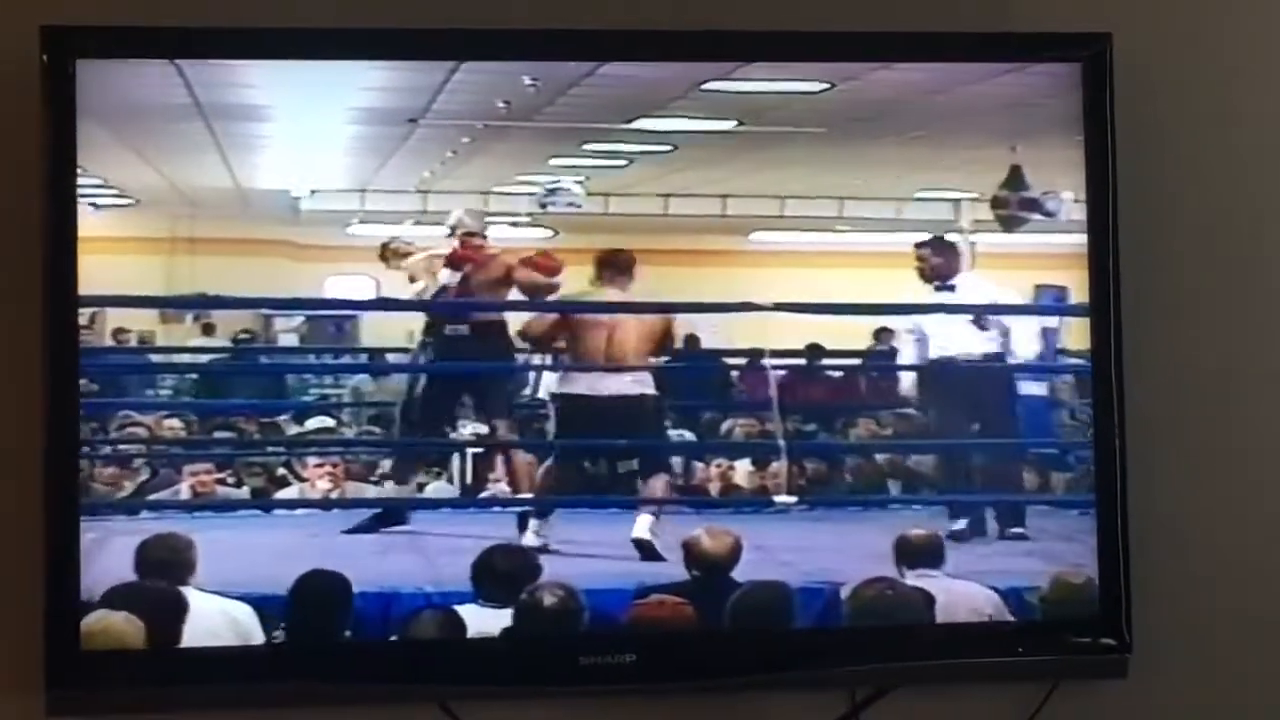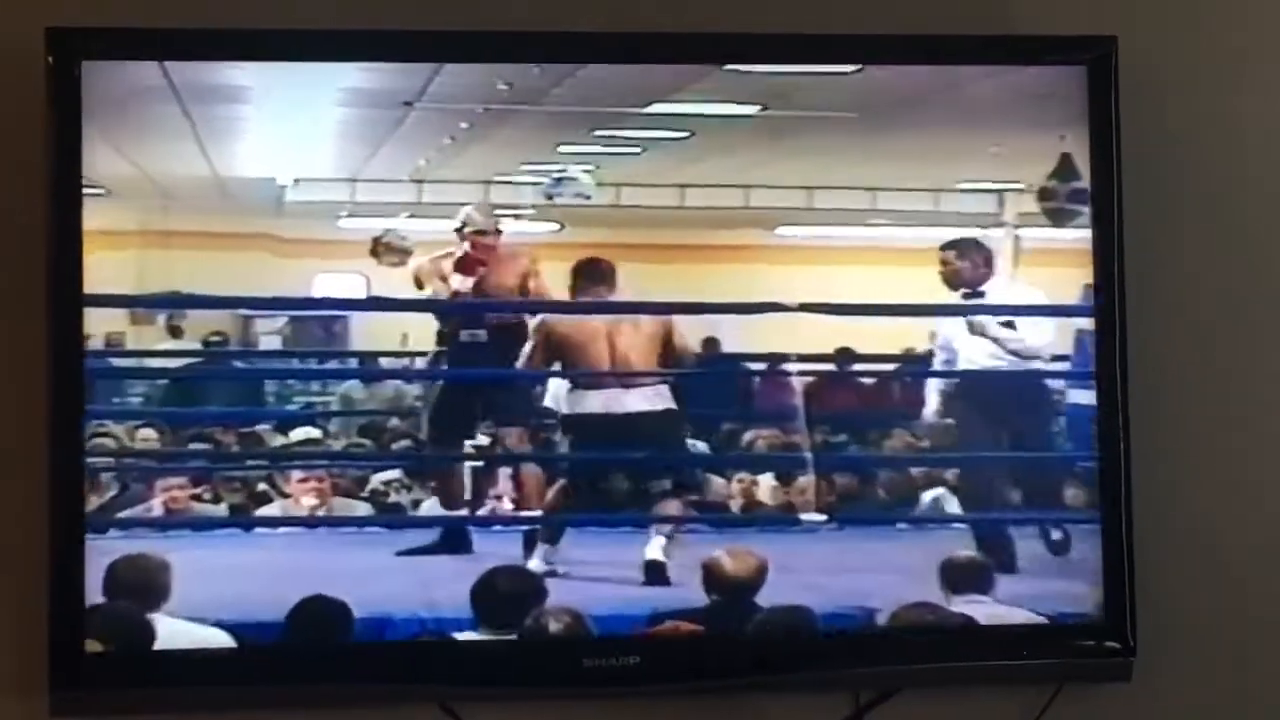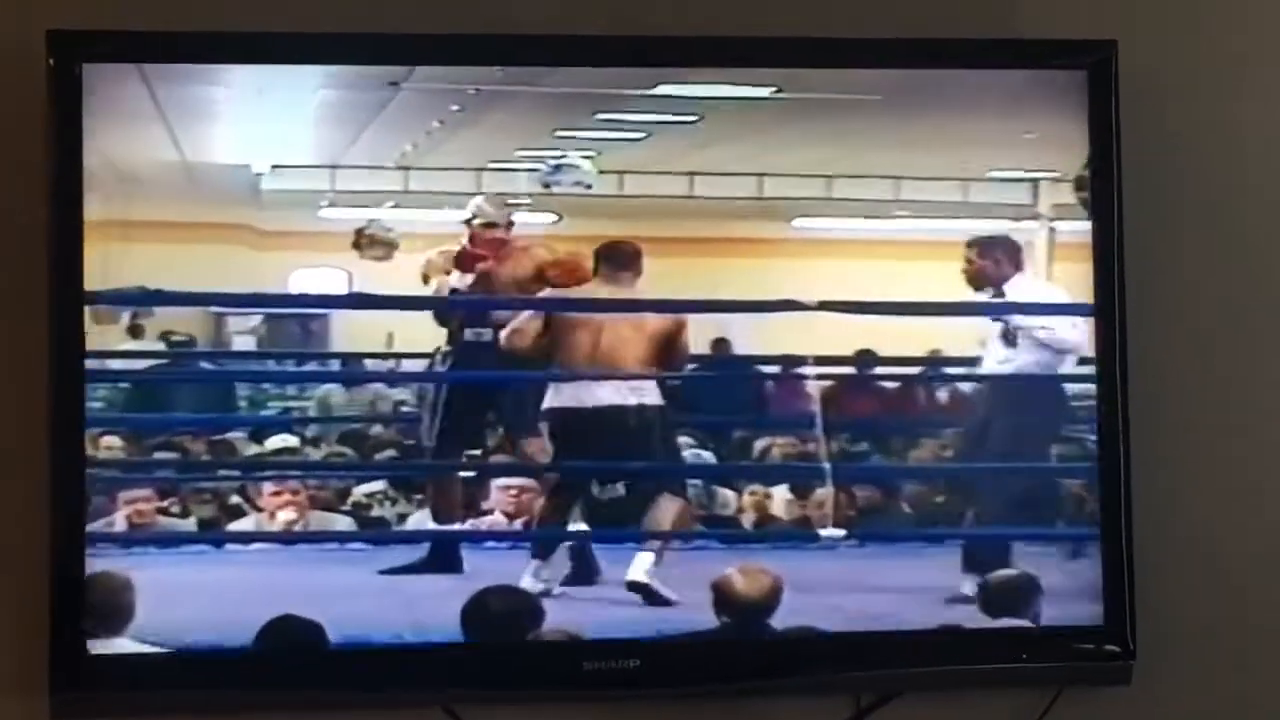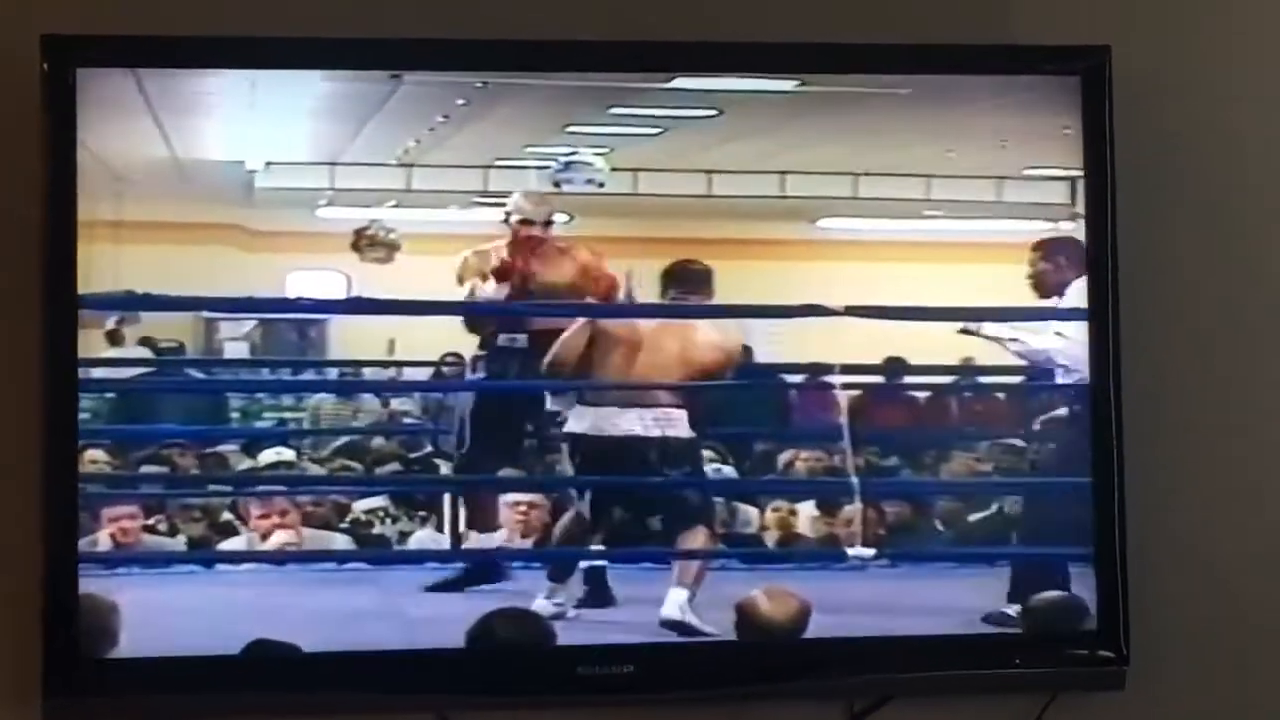
dt=0.3s
person 1, frame 1
left shoulder: (503, 262)
left elbow: (540, 291)
right elbow: (432, 307)
left wrist: (549, 277)
right wrist: (451, 270)
left hip: (489, 350)
right hip: (443, 350)
left knee: (504, 431)
right knee: (414, 427)
right ankle: (394, 508)
person 1, frame 2
left shoulder: (521, 262)
right shoulder: (433, 268)
right elbow: (446, 316)
right wrist: (463, 276)
left hip: (508, 357)
right hip: (459, 358)
left knee: (514, 443)
right knee: (442, 444)
right ankle: (455, 533)
person 1, frame 3
left shoulder: (536, 256)
right shoulder: (442, 261)
left elbow: (572, 291)
right elbow: (444, 316)
left wrist: (578, 279)
right wrist: (462, 273)
left hip: (519, 357)
right hip: (464, 358)
left knee: (533, 449)
right knee: (441, 453)
right ankle: (444, 550)
person 1, frame 4
left shoulder: (577, 259)
right shoulder: (479, 260)
right elbow: (473, 318)
left wrist: (610, 296)
right wrist: (497, 283)
right hip: (500, 366)
right knee: (472, 465)
right ankle: (487, 560)
person 2, frame 1
left shoulder: (990, 291)
left elbow: (1023, 326)
right elbow: (911, 339)
left wrist: (1024, 354)
right wrist: (907, 375)
left hip: (991, 373)
right hip: (945, 377)
left knee: (1002, 447)
right knee: (952, 443)
left ankle: (1012, 522)
right ankle: (965, 516)
person 2, frame 2
left shoulder: (1023, 297)
right shoulder: (951, 312)
left elbow: (1040, 342)
right elbow: (944, 359)
left wrist: (994, 332)
right wrist: (934, 400)
left hip: (1022, 390)
right hip: (974, 394)
left knee: (1032, 467)
right knee: (978, 472)
left ankle: (1051, 521)
right ankle: (998, 553)
person 2, frame 3
left shoulder: (1041, 295)
right shoulder: (996, 304)
left elbow: (1073, 340)
left wrist: (1021, 320)
left hip: (1032, 399)
right hip: (999, 396)
left knee: (996, 484)
left ankle: (983, 576)
person 2, frame 4
left shoulder: (1079, 303)
right shoulder: (1071, 303)
left elbow: (1066, 353)
left wrist: (995, 331)
right wrist: (1068, 409)
left hip: (1089, 416)
right hip: (1086, 414)
left knee: (1049, 502)
person 3, frame 1
left shoulder: (573, 302)
right shoulder: (658, 312)
left elbow: (530, 332)
right elbow: (665, 350)
left wrist: (551, 346)
left hip: (580, 393)
right hip: (634, 394)
left knee: (562, 463)
right knee: (656, 470)
left ankle: (532, 532)
right ankle: (645, 528)
person 3, frame 2
left shoulder: (553, 322)
right shoulder: (654, 316)
left elbow: (529, 373)
right elbow: (685, 361)
left hip: (590, 410)
right hip: (651, 407)
left knee: (575, 483)
right knee: (670, 490)
left ankle: (541, 557)
right ankle: (656, 548)
person 3, frame 3
left shoulder: (558, 300)
right shoulder: (667, 313)
left elbow: (514, 343)
right elbow: (675, 365)
left wrist: (554, 346)
left hip: (570, 405)
right hip: (633, 405)
left knee: (563, 489)
right knee: (668, 491)
left ankle: (536, 573)
right ankle: (644, 566)
person 3, frame 4
left shoulder: (607, 315)
right shoulder: (723, 344)
left elbow: (556, 362)
left wrist: (573, 392)
left hip: (591, 427)
right hip: (659, 433)
left knee: (588, 514)
right knee: (695, 522)
left ankle: (550, 596)
right ankle: (677, 603)
